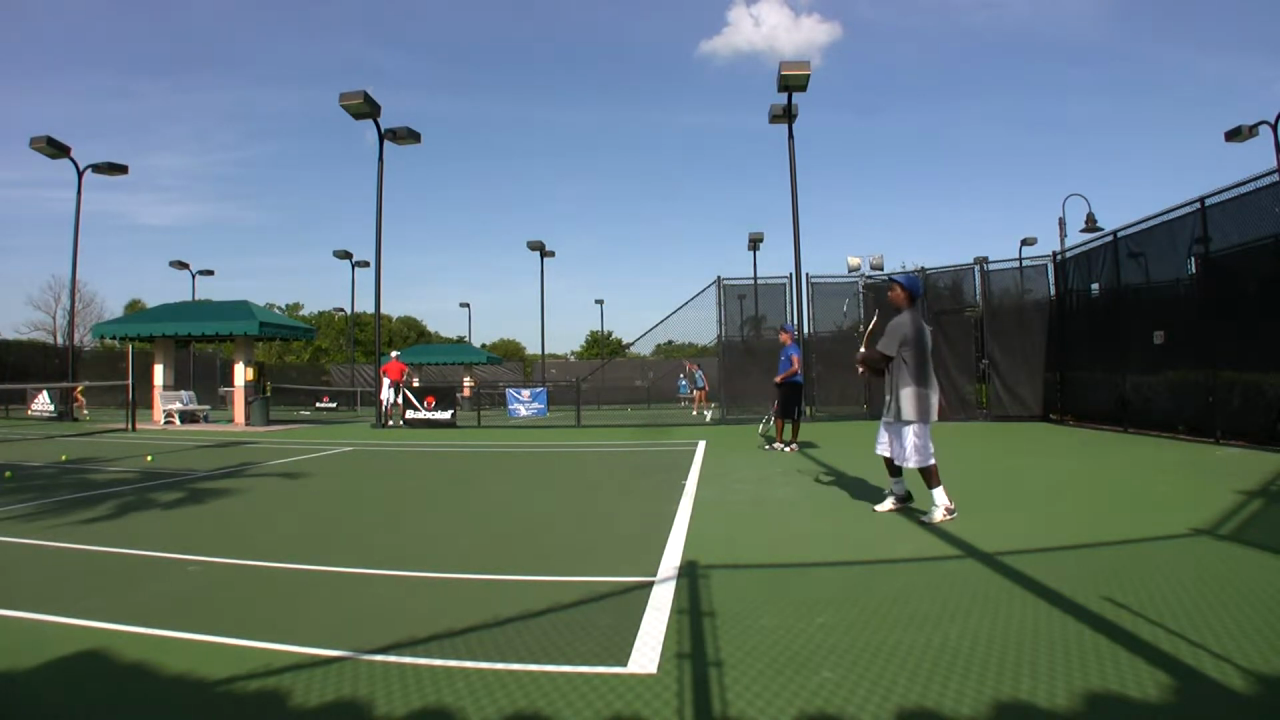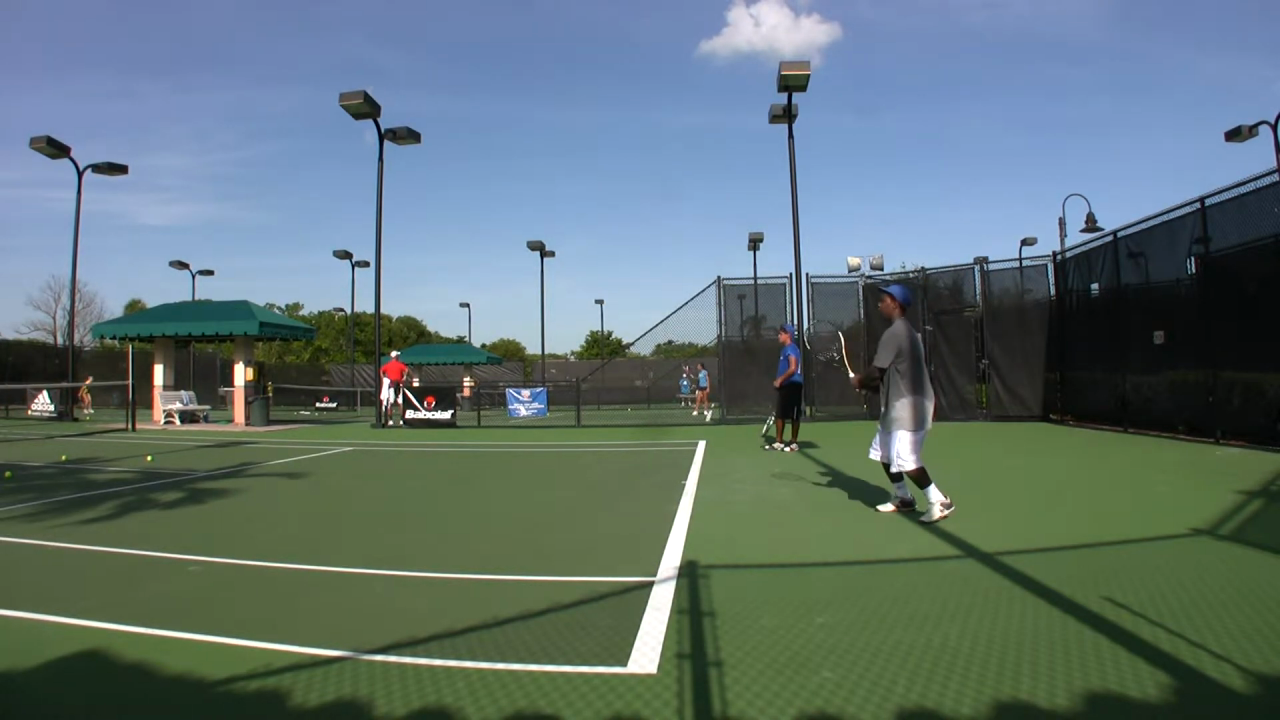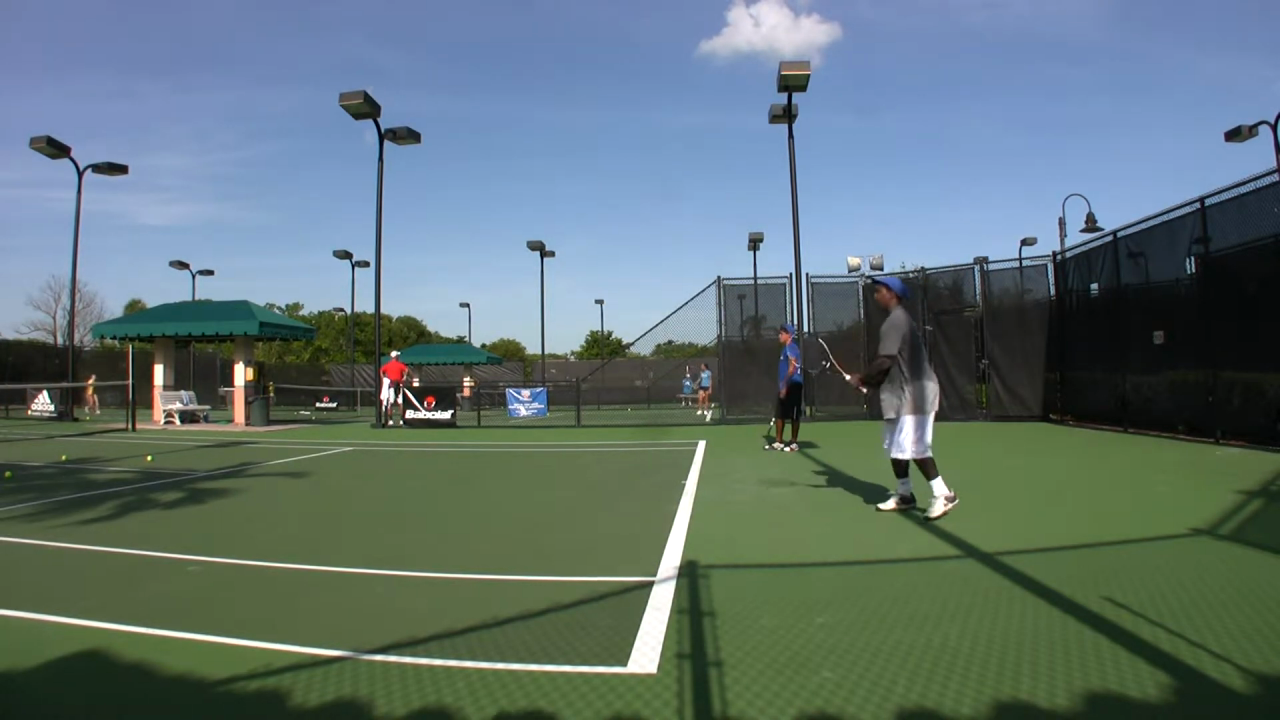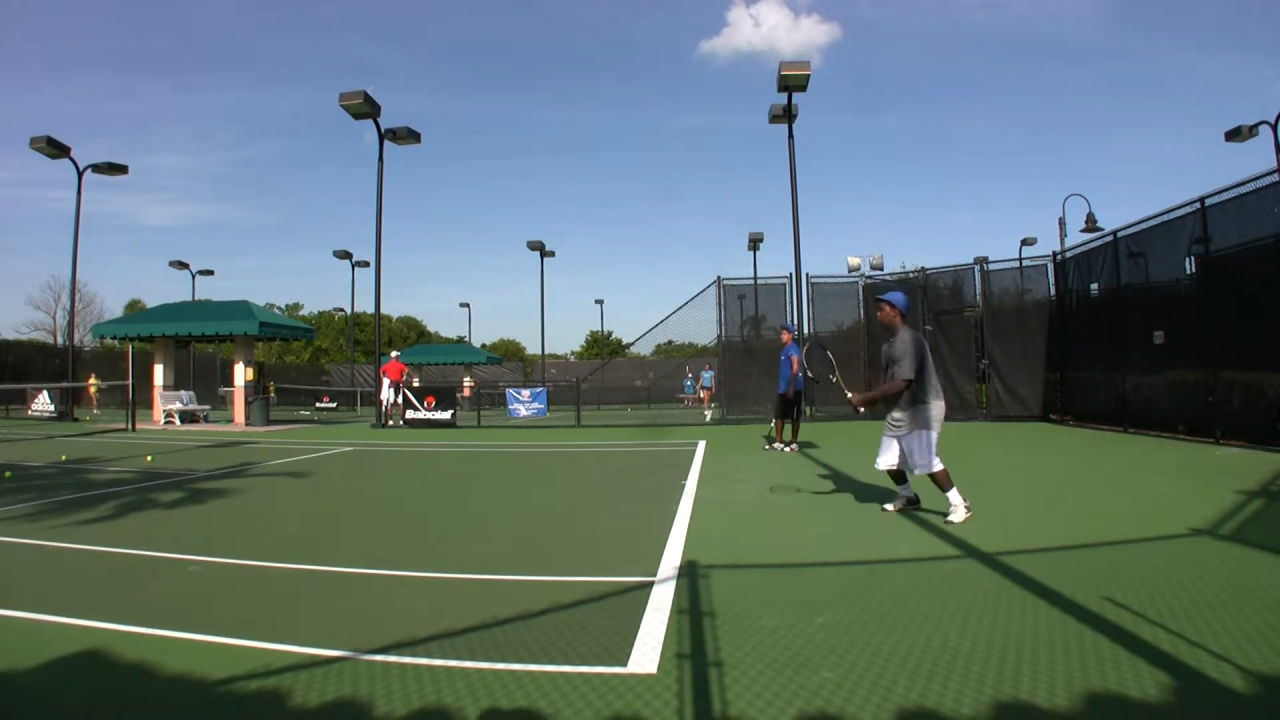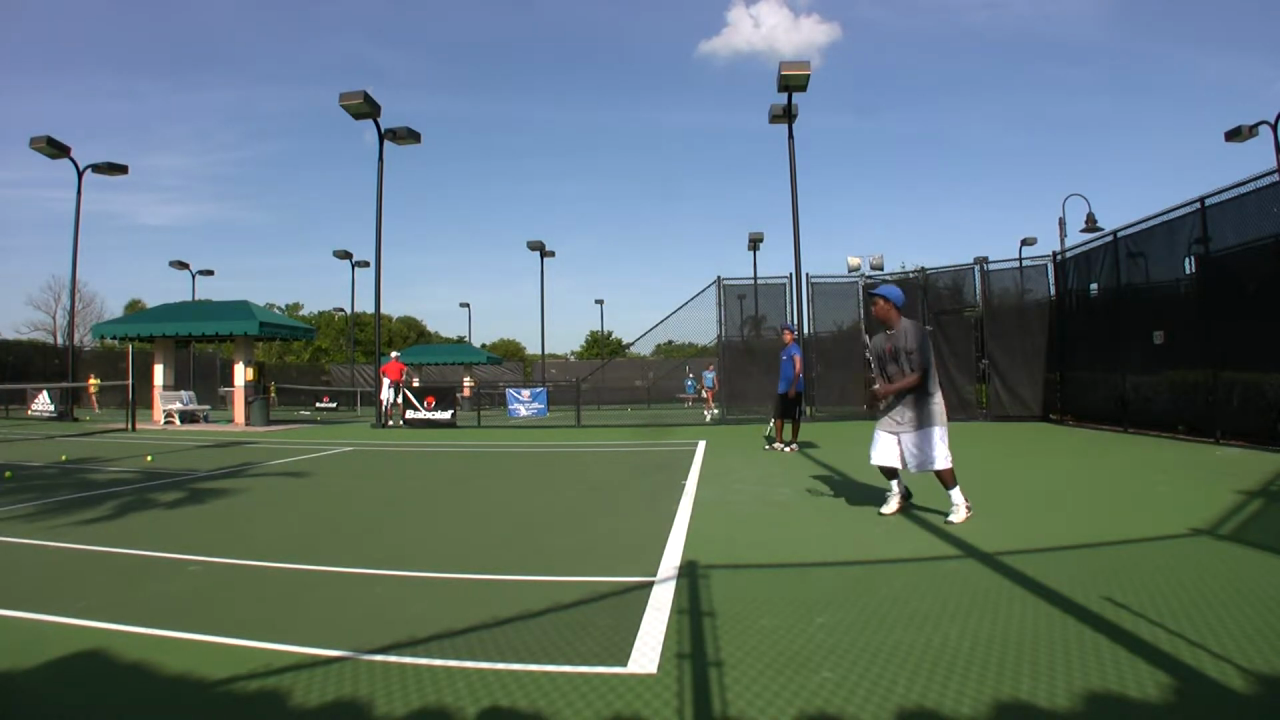
dt=0.2s
person 1, frame 1
left shoulder: (901, 322)
right shoulder: (910, 322)
left elbow: (878, 356)
left wrist: (862, 358)
right wrist: (870, 366)
left hip: (914, 398)
right hip: (899, 398)
left knee: (918, 453)
right knee: (888, 447)
left ankle: (944, 505)
right ankle: (900, 494)
person 1, frame 2
left shoulder: (894, 333)
right shoulder: (906, 332)
left elbow: (876, 372)
left wrist: (859, 380)
right wrist: (867, 384)
left hip: (908, 405)
right hip: (897, 405)
left knee: (905, 459)
right knee: (885, 454)
left ankle: (939, 501)
right ankle: (903, 498)
person 1, frame 3
left shoulder: (895, 321)
right shoulder: (897, 321)
left elbow: (884, 362)
left wrist: (861, 378)
right wrist: (869, 381)
left hip: (915, 392)
right hip: (900, 394)
left knee: (913, 447)
right knee: (896, 447)
left ankle: (943, 494)
right ankle: (904, 494)
person 1, frame 4
left shoulder: (908, 341)
right shoulder: (889, 344)
left elbow: (900, 383)
right elbow: (890, 382)
left wrist: (865, 398)
right wrist: (869, 399)
left hip: (923, 408)
right hip: (901, 411)
left knee: (925, 460)
right knee: (888, 461)
left ankle: (959, 504)
right ankle: (908, 497)
person 1, frame 5
left shoulder: (915, 331)
right shoulder: (877, 341)
left elbow: (919, 376)
right elbow: (879, 376)
left wrist: (889, 390)
right wrist: (879, 391)
left hip: (924, 404)
right hip: (894, 407)
left knee: (936, 457)
right knee: (881, 455)
left ankle: (960, 503)
right ankle: (898, 491)
